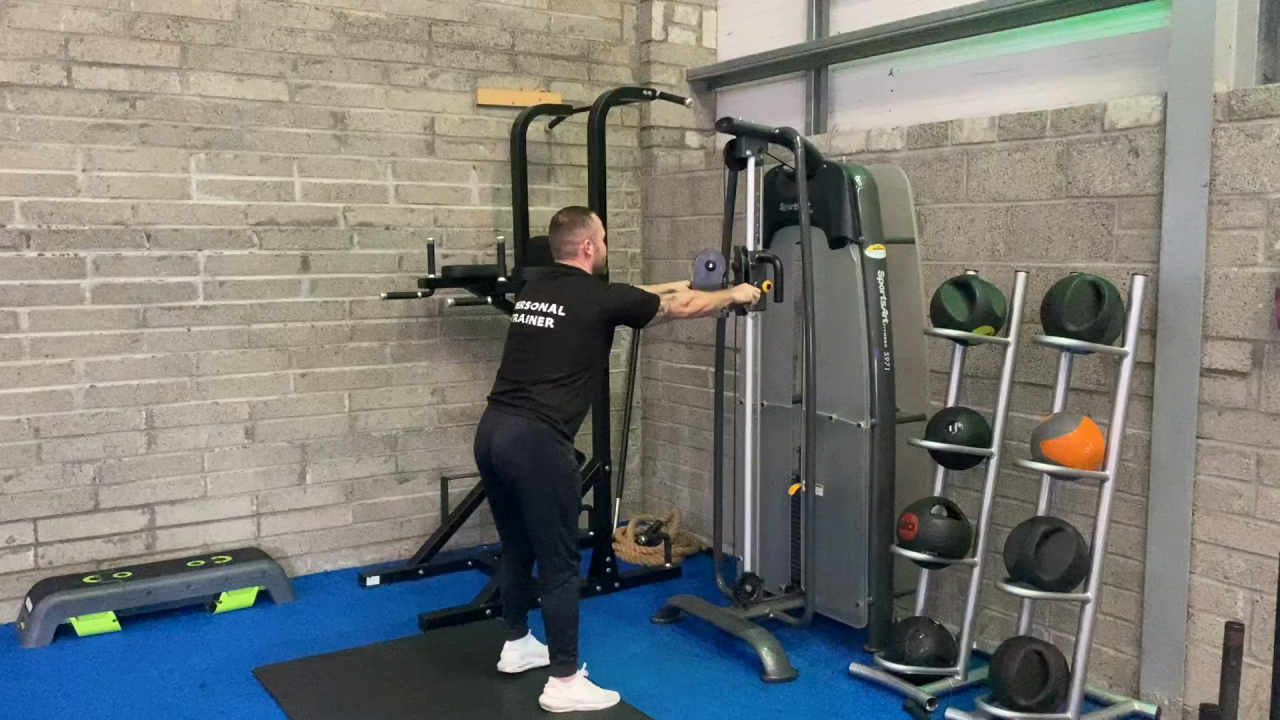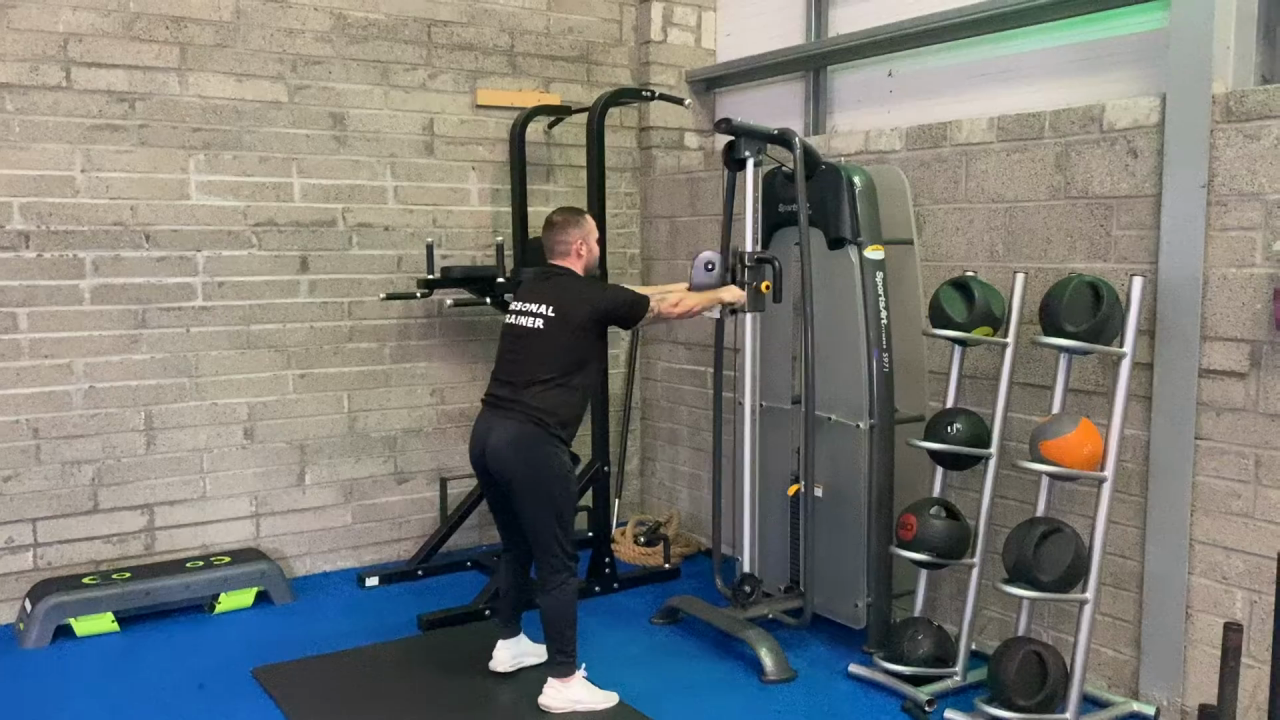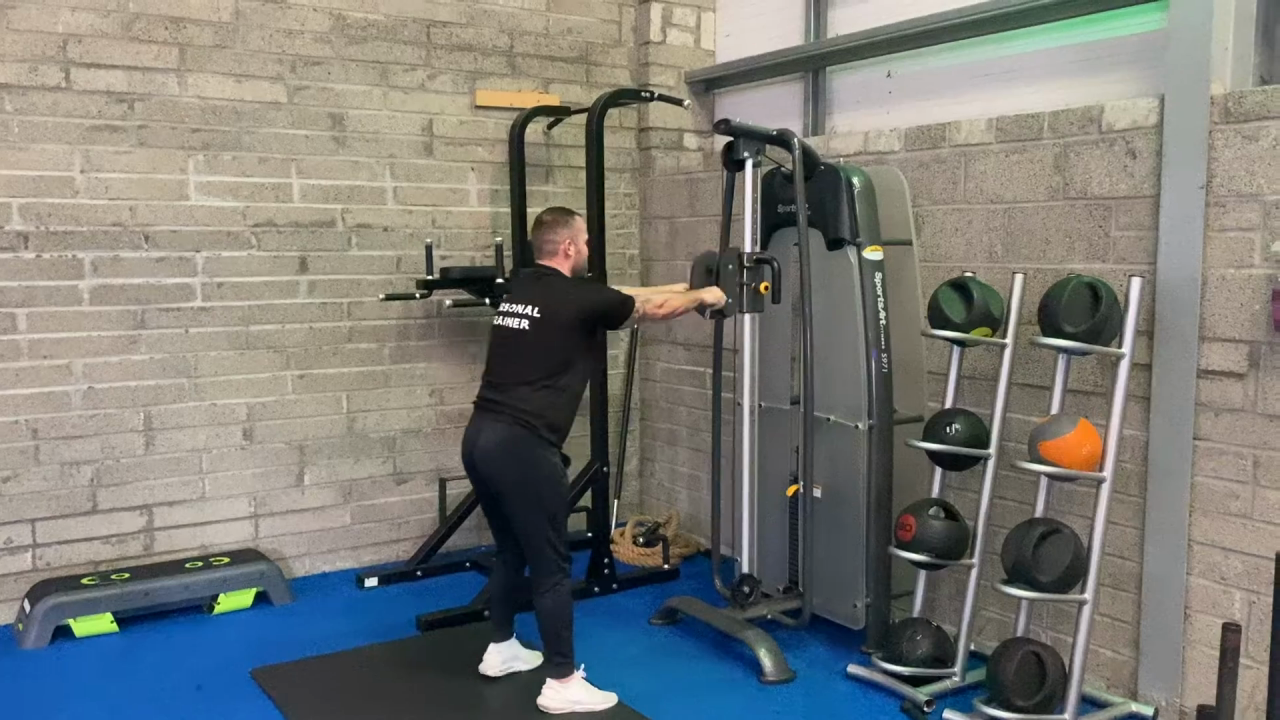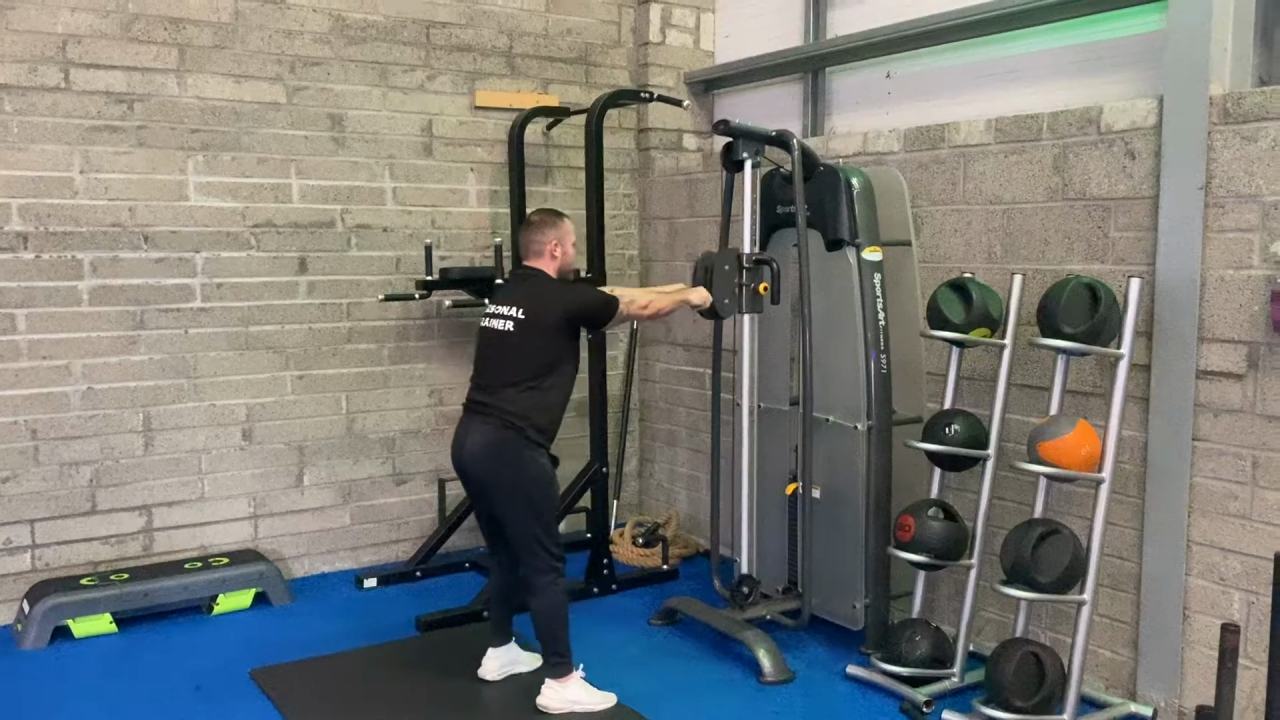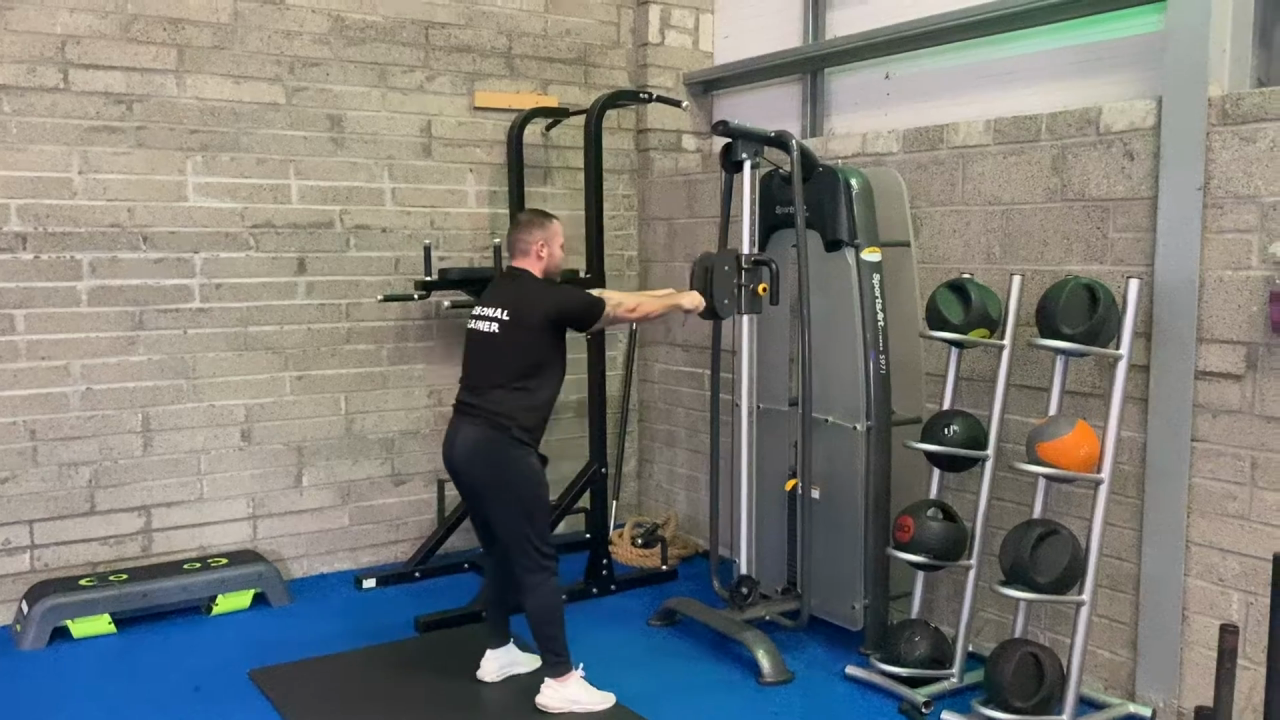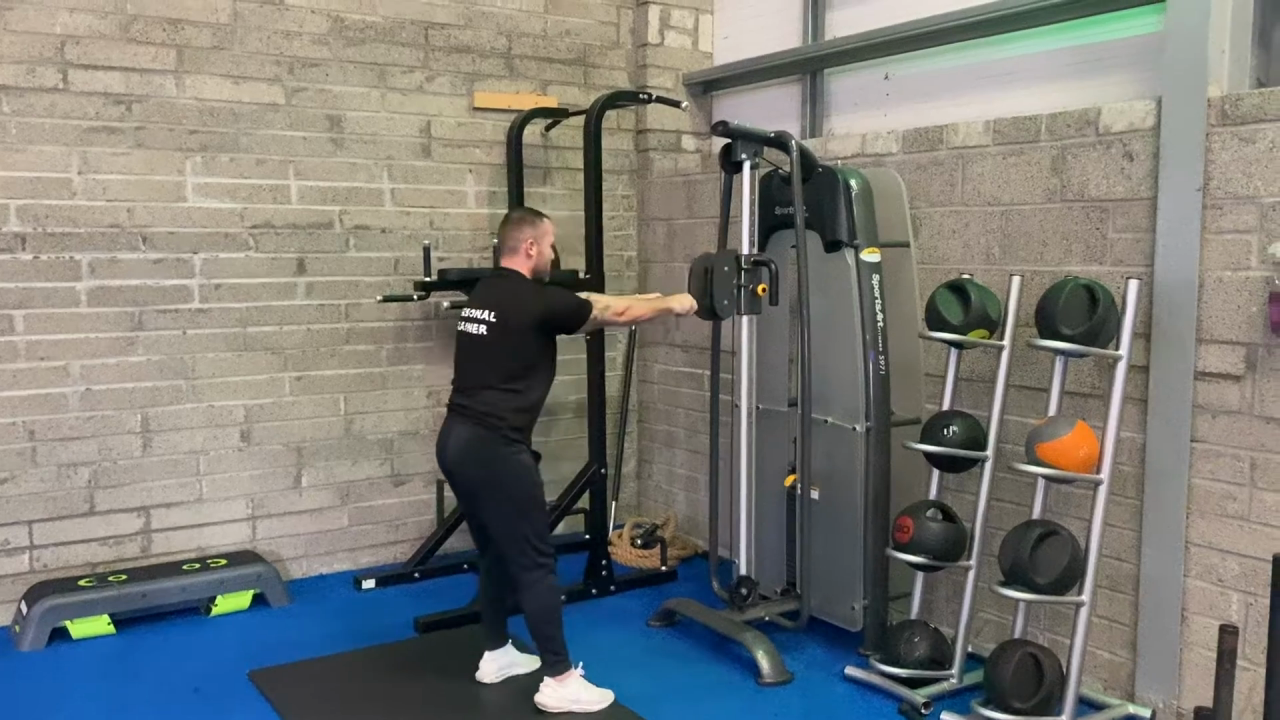
dt=0.1s
person 1, frame 1
left shoulder: (536, 287)
right shoulder: (598, 298)
right elbow: (681, 307)
left wrist: (685, 281)
right wrist: (734, 294)
left hip: (493, 431)
right hip: (537, 442)
left knee: (518, 546)
right knee: (559, 561)
left ankle: (516, 644)
right ankle: (565, 681)
person 1, frame 2
left shoulder: (530, 288)
right shoulder: (590, 299)
right elbow: (670, 308)
left wrist: (686, 285)
right wrist: (721, 295)
left hip: (487, 433)
right hip: (532, 444)
left knee: (517, 546)
right knee: (556, 563)
left ankle: (509, 643)
right ankle: (563, 682)
person 1, frame 3
left shoulder: (520, 290)
right shoulder: (576, 298)
right elbow: (654, 308)
left wrist: (679, 286)
right wrist: (701, 296)
left hip: (480, 437)
right hip: (522, 446)
left knee: (511, 549)
right knee: (550, 565)
left ankle: (501, 647)
right ankle: (563, 682)
person 1, frame 4
left shoulder: (509, 292)
right shoulder: (561, 299)
left elbow: (606, 294)
right elbow: (640, 308)
left wrist: (673, 287)
right wrist: (689, 297)
left hip: (469, 439)
right hip: (510, 448)
left knee: (506, 553)
right knee: (543, 565)
left ankle: (499, 651)
right ankle: (561, 682)
person 1, frame 5
left shoulder: (498, 292)
right shoulder: (547, 299)
left elbow: (597, 300)
right elbow: (626, 312)
left wrist: (661, 291)
right wrist: (680, 302)
left hip: (462, 440)
right hip: (501, 448)
left knee: (502, 552)
right knee: (537, 563)
left ankle: (498, 652)
right ankle: (561, 681)
person 1, frame 6
left shoulder: (487, 292)
right shoulder: (535, 301)
left elbow: (587, 304)
right elbow: (615, 315)
left wrist: (652, 296)
right wrist: (671, 305)
left hip: (456, 441)
right hip: (493, 448)
left knee: (496, 553)
right knee: (534, 562)
left ankle: (496, 654)
right ankle: (559, 680)
